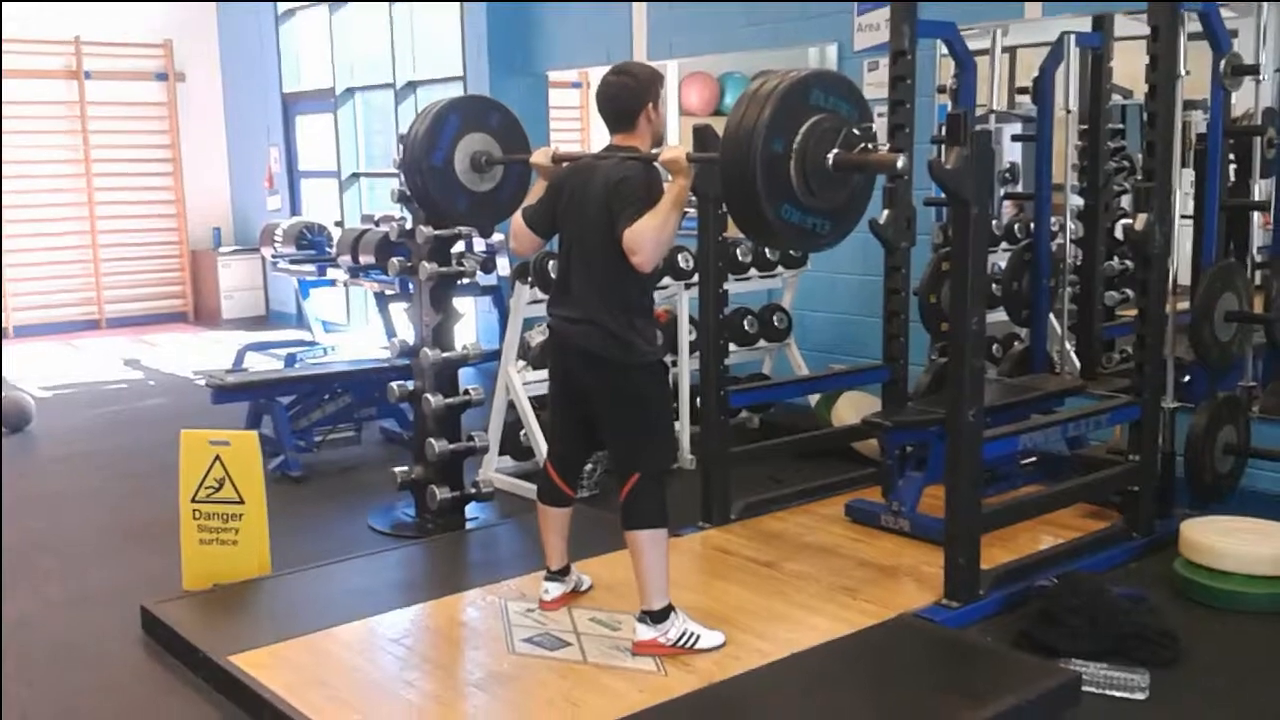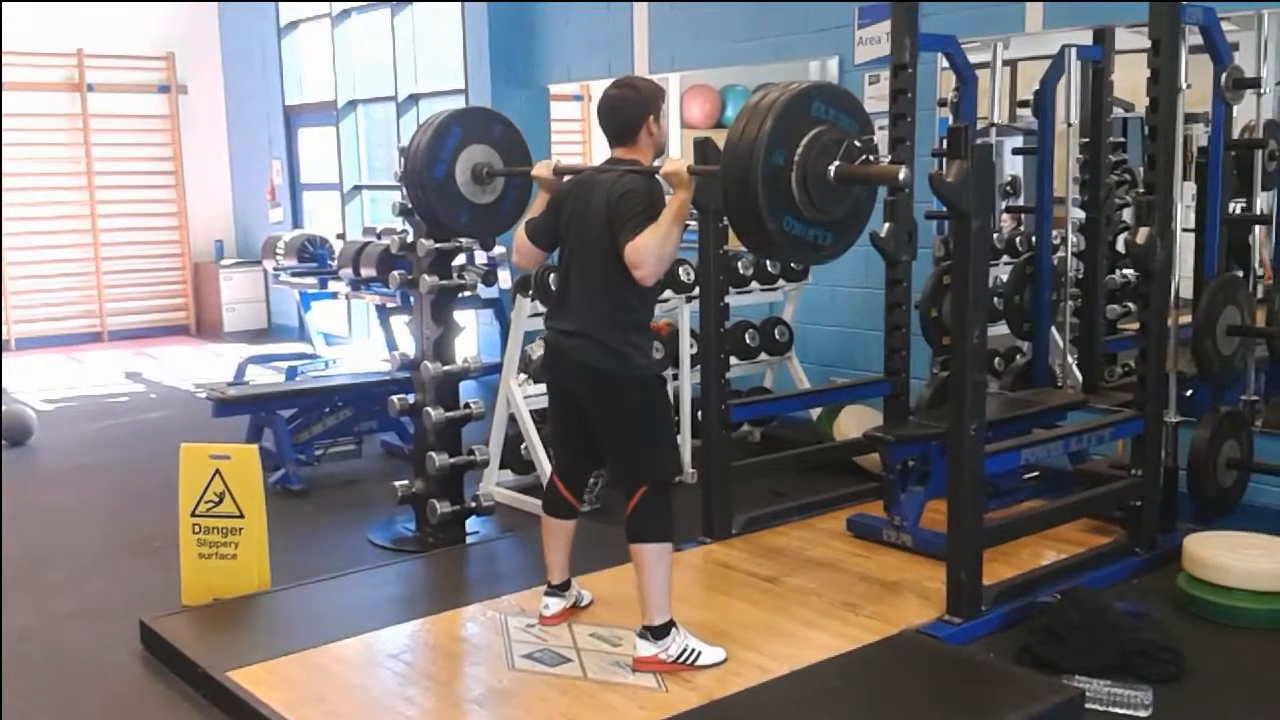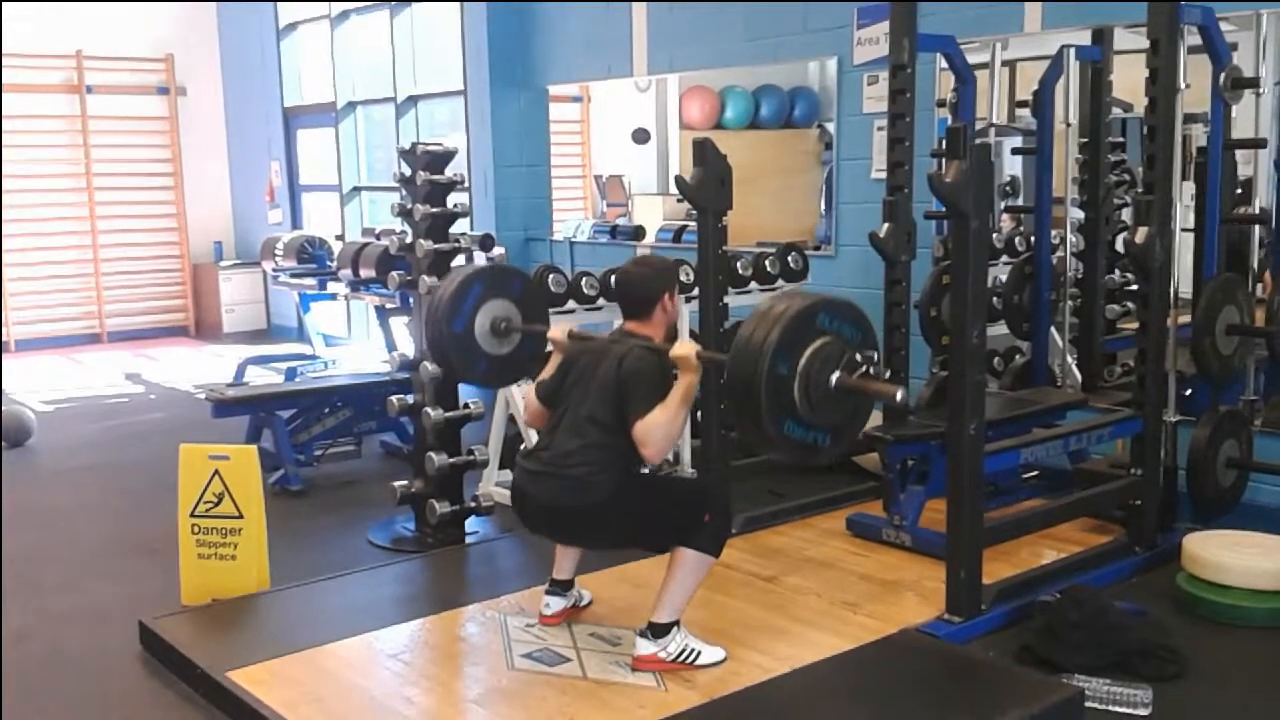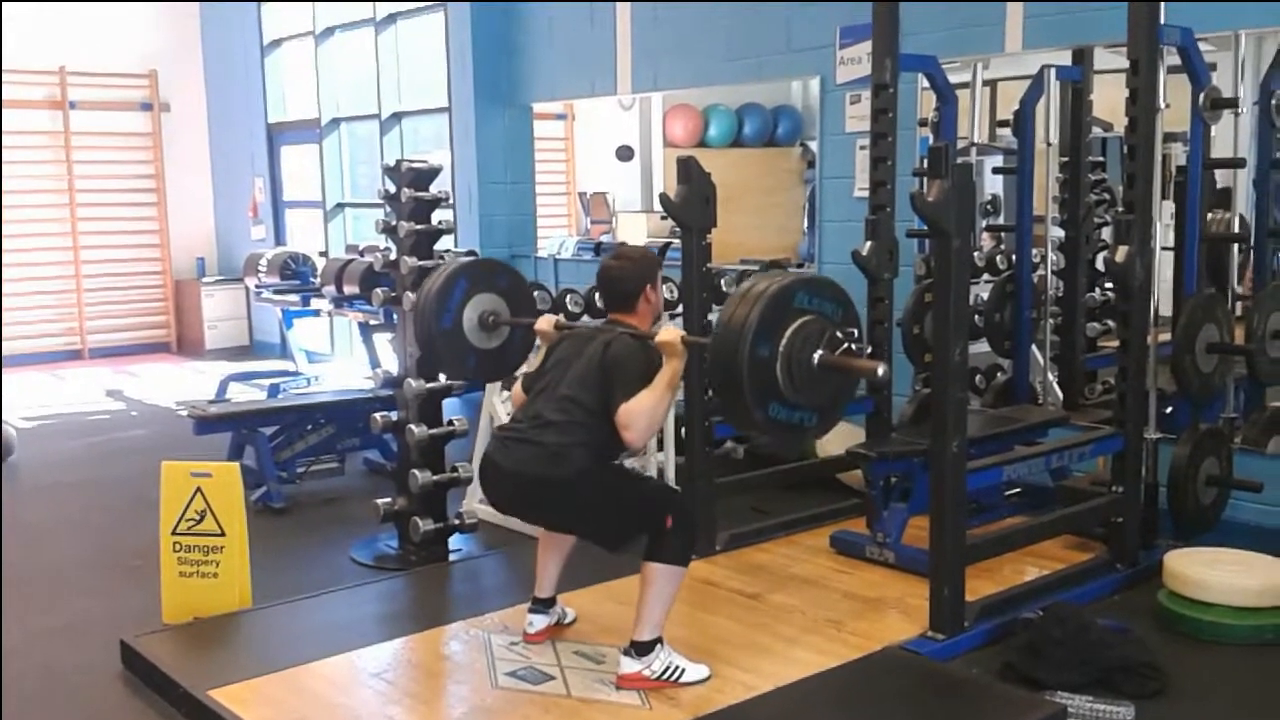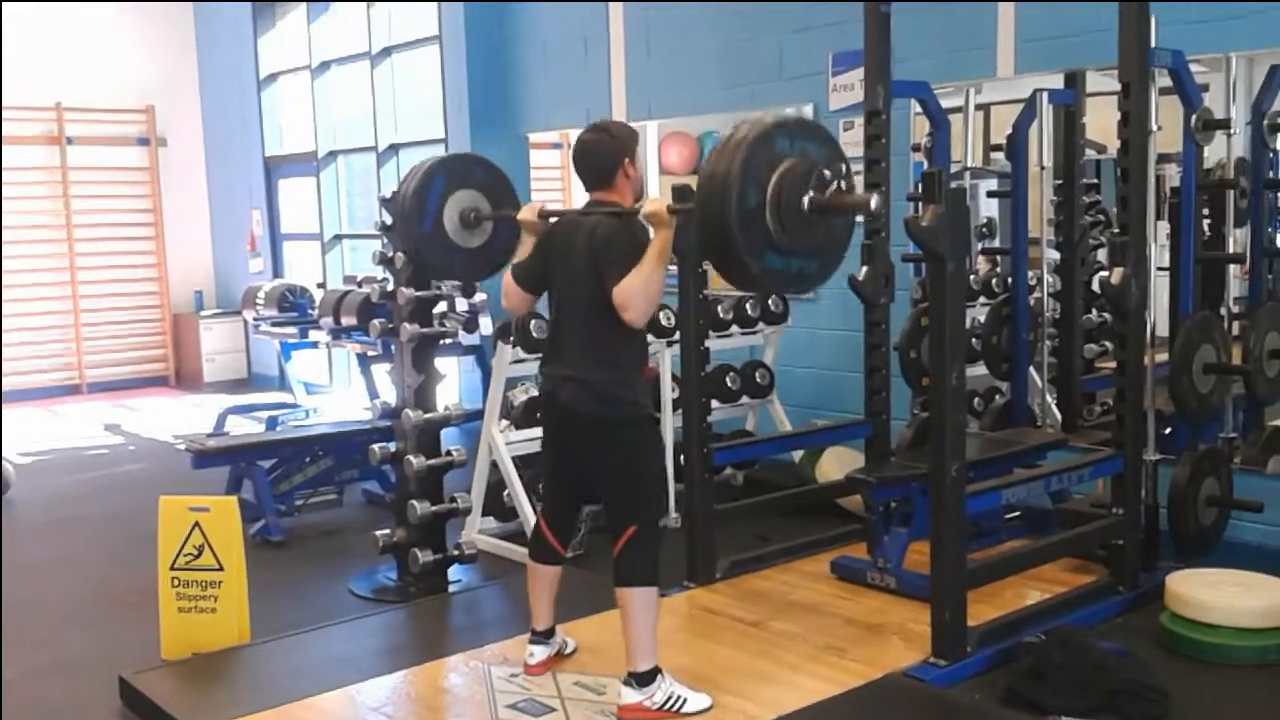
dt=1s
person 1, frame 1
left shoulder: (572, 175)
right shoulder: (637, 177)
left elbow: (520, 241)
right elbow: (642, 252)
left wrist: (540, 181)
right wrist: (679, 185)
left hip: (569, 341)
right hip: (621, 351)
left knee: (563, 457)
right knee: (644, 474)
left ankle: (557, 578)
right ankle: (657, 621)
person 1, frame 2
left shoulder: (575, 186)
right shoulder: (638, 187)
left elbow: (523, 254)
right elbow: (645, 264)
left wrist: (543, 191)
right wrist: (681, 196)
left hip: (564, 352)
right hip: (617, 363)
left knee: (569, 472)
right knee: (649, 488)
left ankle: (557, 593)
right ankle: (658, 638)
person 1, frame 3
left shoulder: (587, 350)
right shoulder: (647, 361)
left elbow: (533, 414)
right elbow: (652, 447)
left wrist: (558, 354)
right wrist: (689, 377)
left hip: (528, 494)
right hip: (574, 504)
right knee: (709, 508)
left ankle: (559, 594)
right ankle: (659, 638)
person 1, frame 4
left shoulder: (573, 339)
right shoulder: (635, 350)
right elbow: (634, 432)
right wrist: (673, 364)
left hip: (497, 470)
right hip: (544, 477)
left knee: (569, 494)
right knee: (673, 517)
left ankle: (542, 611)
right ankle: (643, 656)
person 1, frame 5
left shoulder: (559, 230)
right shoulder: (621, 228)
left elbow: (512, 300)
right elbow: (634, 307)
left wrist: (528, 235)
right wrist: (662, 235)
left hip: (561, 396)
right hip: (612, 405)
left knee: (555, 519)
right knee: (637, 534)
left ankle: (541, 642)
